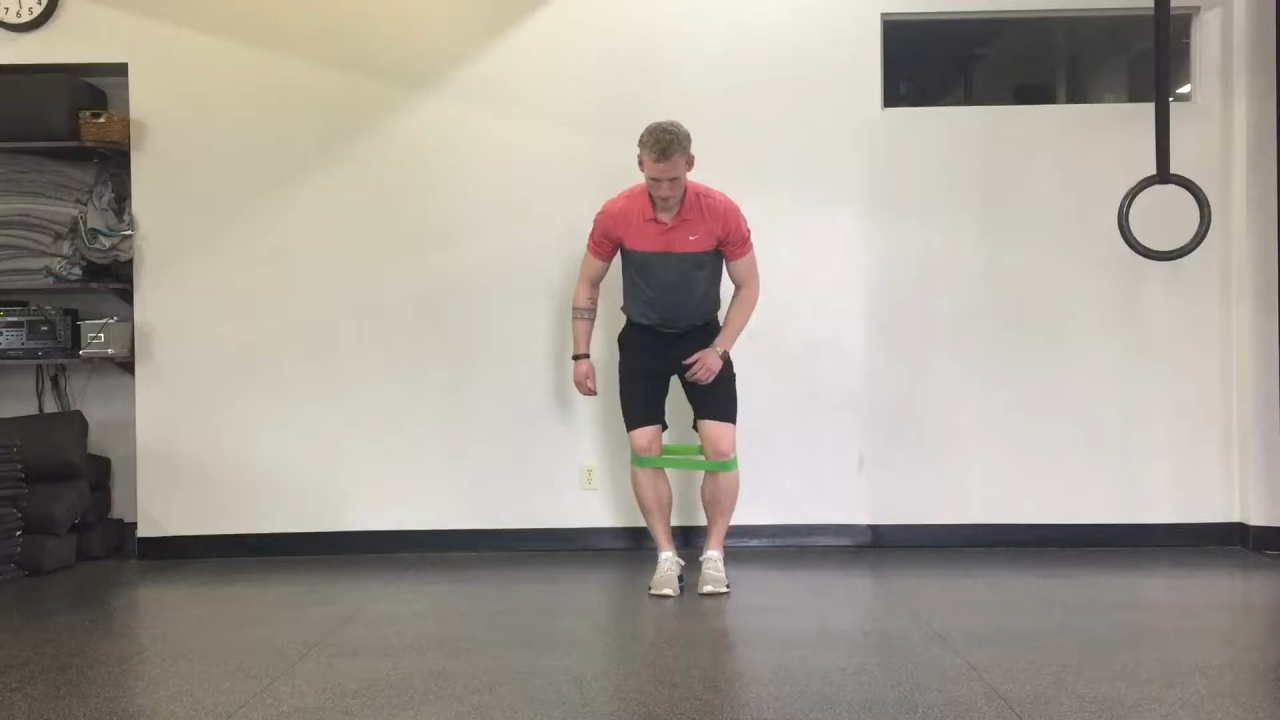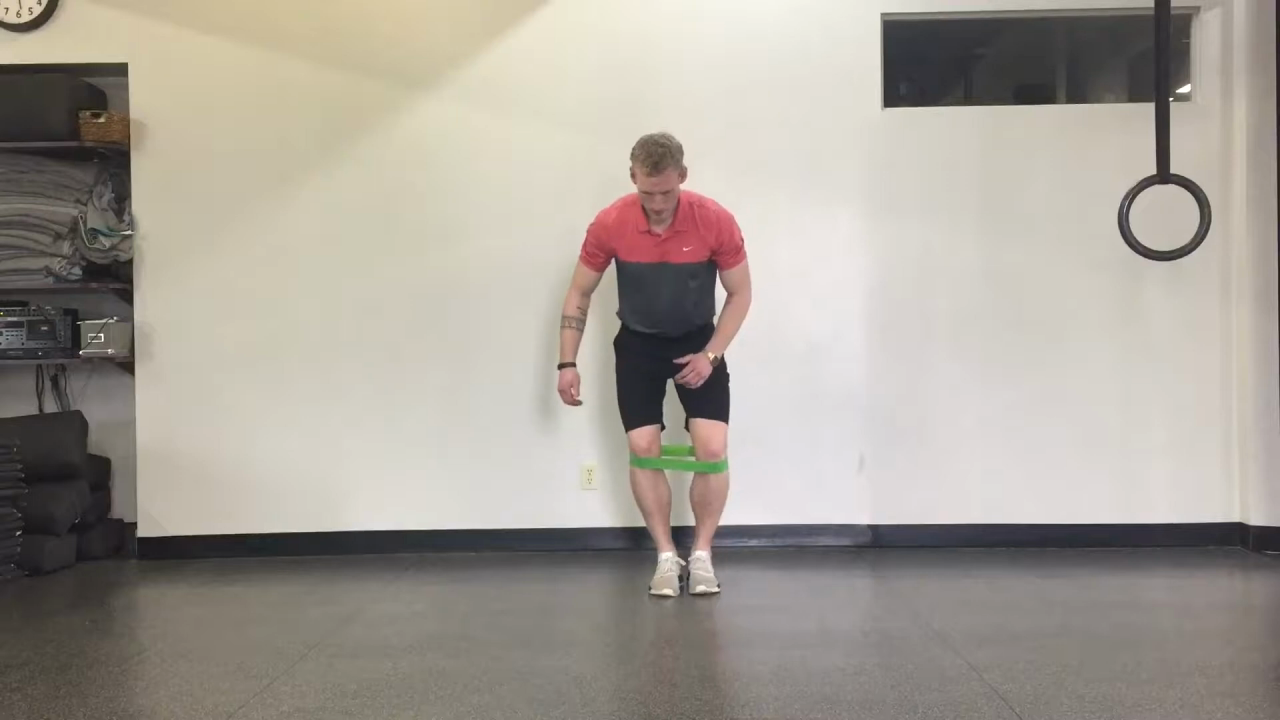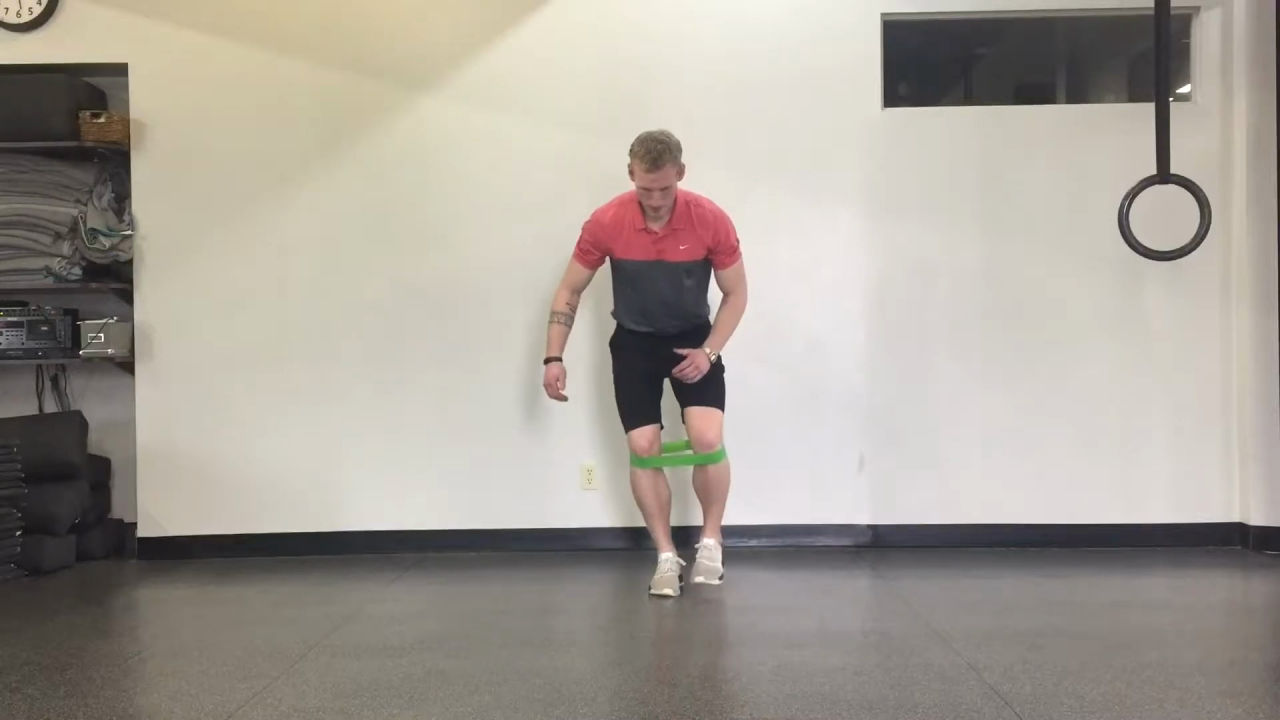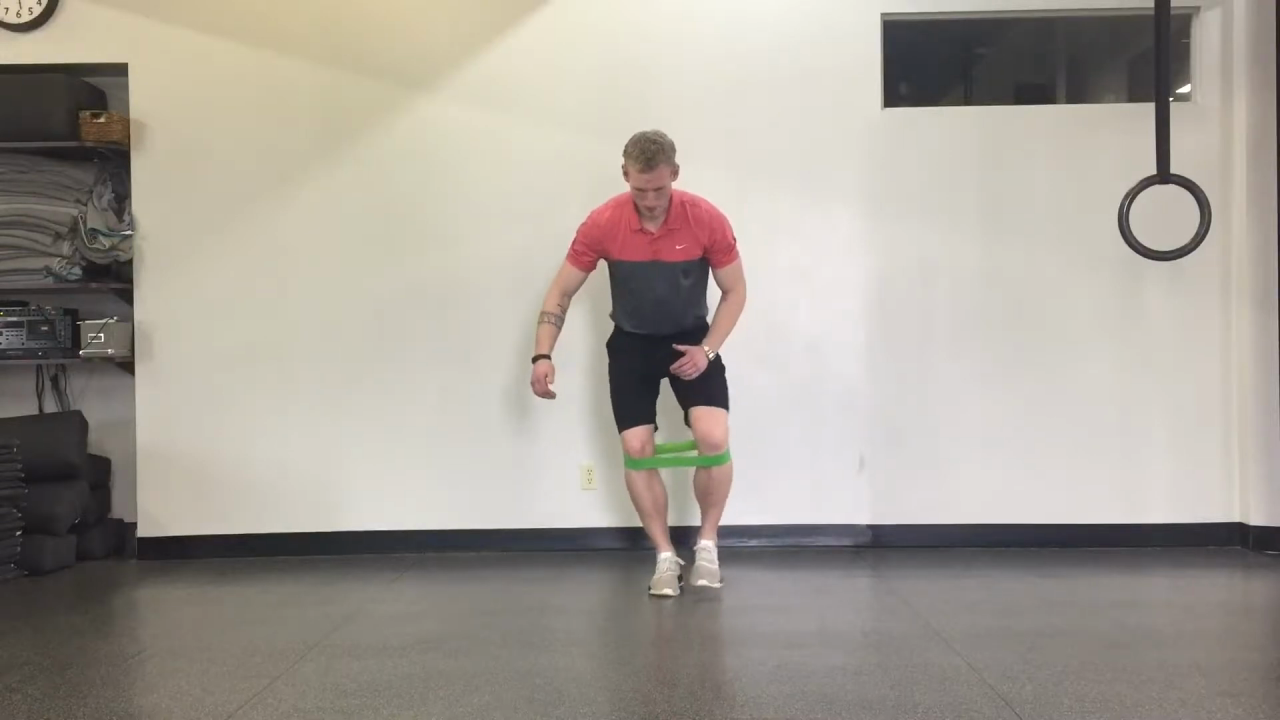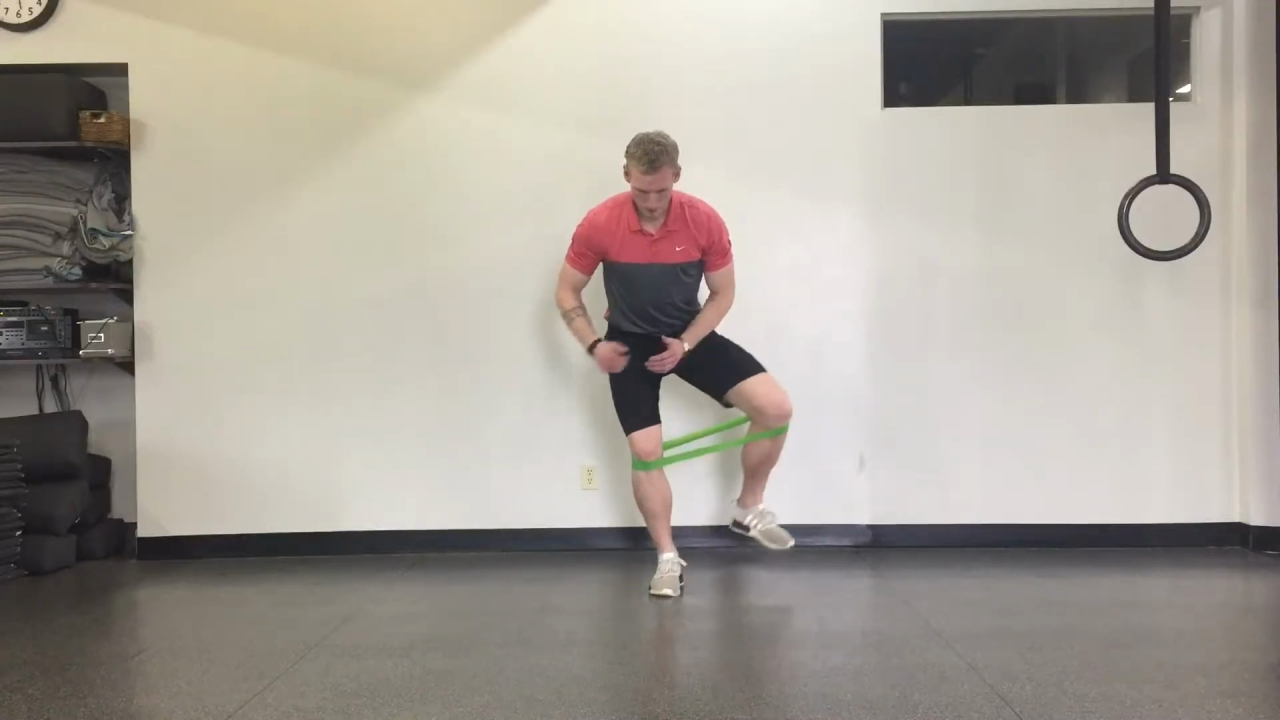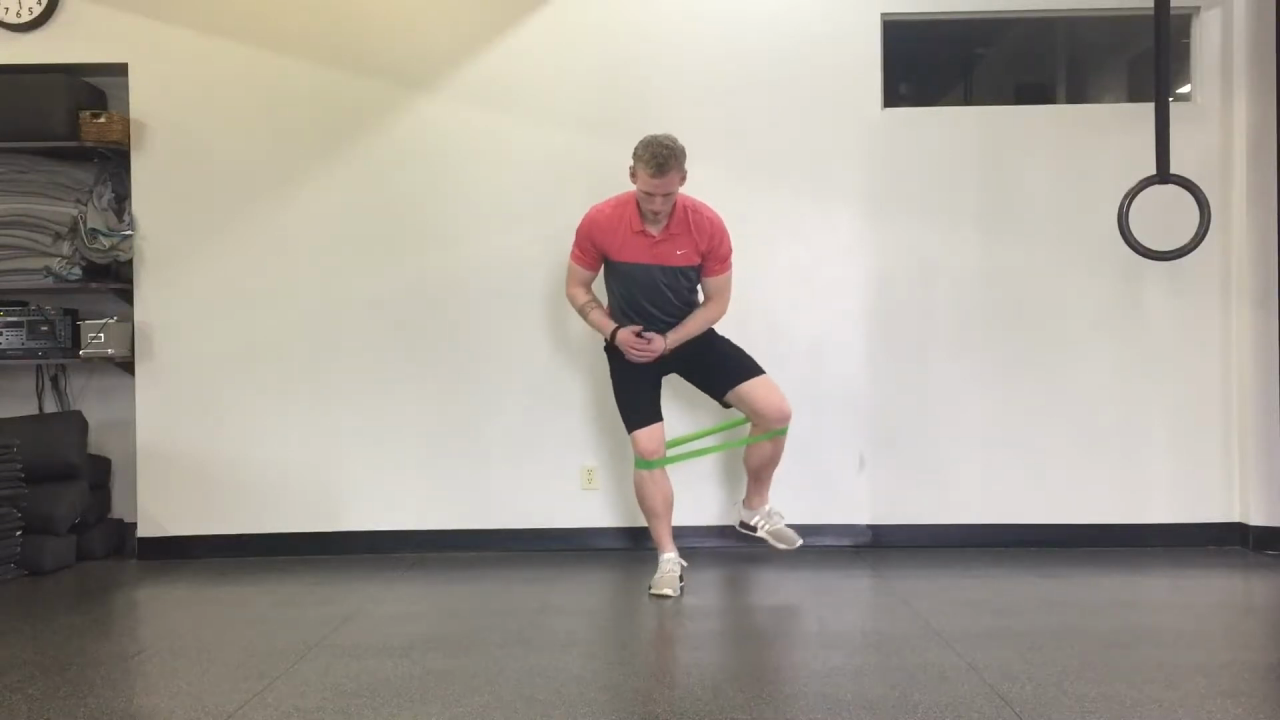
dt=0.4s
person 1, frame 1
left shoulder: (722, 213)
right shoulder: (615, 215)
left elbow: (747, 285)
right elbow: (588, 284)
left wrist: (719, 349)
right wrist: (581, 355)
left hip: (702, 338)
right hip: (642, 340)
left knee: (721, 447)
right knee: (644, 447)
left ankle: (713, 554)
right ankle: (666, 557)
person 1, frame 2
left shoulder: (716, 221)
right shoulder: (609, 225)
left elbow: (740, 294)
right elbow: (579, 294)
left wrist: (711, 354)
right wrist: (567, 363)
left hip: (697, 341)
right hip: (638, 344)
left knee: (712, 448)
right knee: (643, 448)
left ankle: (701, 555)
right ankle: (666, 557)
person 1, frame 3
left shoulder: (711, 220)
right shoulder: (605, 223)
left elbow: (736, 293)
right elbow: (570, 290)
left wrist: (708, 351)
right wrist: (554, 357)
left hip: (692, 338)
right hip: (634, 342)
left knee: (707, 439)
right knee: (643, 447)
left ankle: (710, 542)
right ankle: (666, 557)
person 1, frame 4
left shoulder: (707, 220)
right shoulder: (601, 224)
left elbow: (735, 291)
right elbow: (561, 292)
left wrist: (709, 349)
right wrist: (542, 355)
left hip: (691, 340)
right hip: (631, 344)
left knee: (713, 439)
right knee: (637, 449)
left ankle: (707, 543)
right ankle: (665, 557)
person 1, frame 5
left shoulder: (704, 221)
right shoulder: (598, 224)
left elbow: (722, 294)
right elbow: (567, 291)
left wrist: (685, 345)
right wrist: (594, 343)
left hip: (688, 336)
right hip: (629, 343)
left knee: (776, 407)
right knee: (646, 451)
left ankle: (749, 508)
right ankle: (668, 558)
person 1, frame 6
left shoulder: (708, 225)
right shoulder: (600, 222)
left elbow: (717, 301)
right elbow: (576, 287)
left wrist: (668, 342)
right wrist: (613, 332)
left hip: (689, 334)
right hip: (631, 343)
left knee: (774, 411)
right knee: (648, 450)
left ankle: (755, 509)
right ankle: (668, 559)
